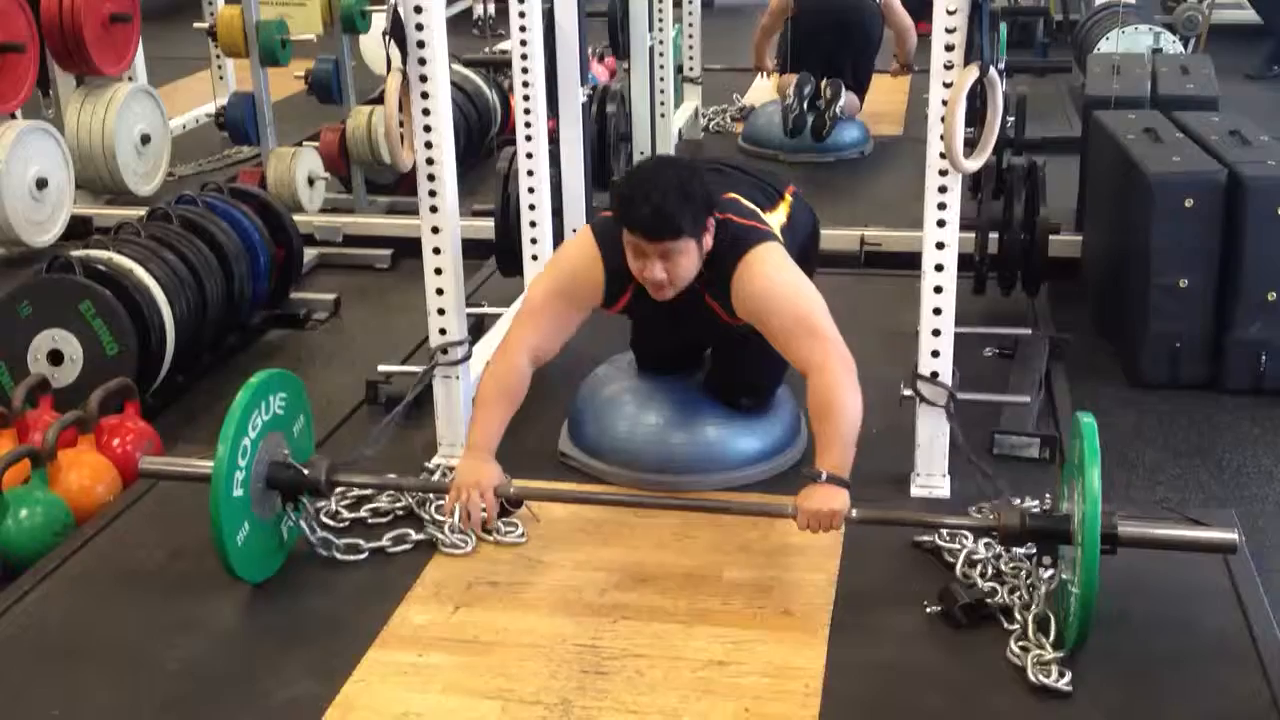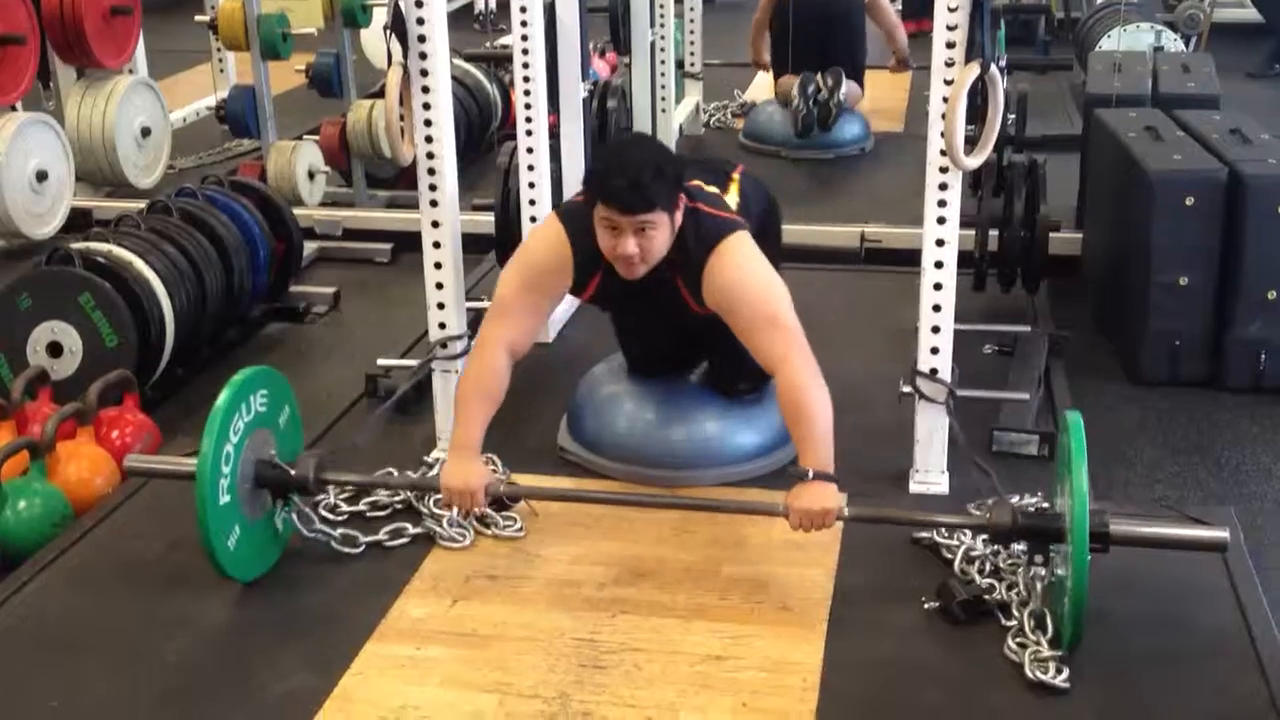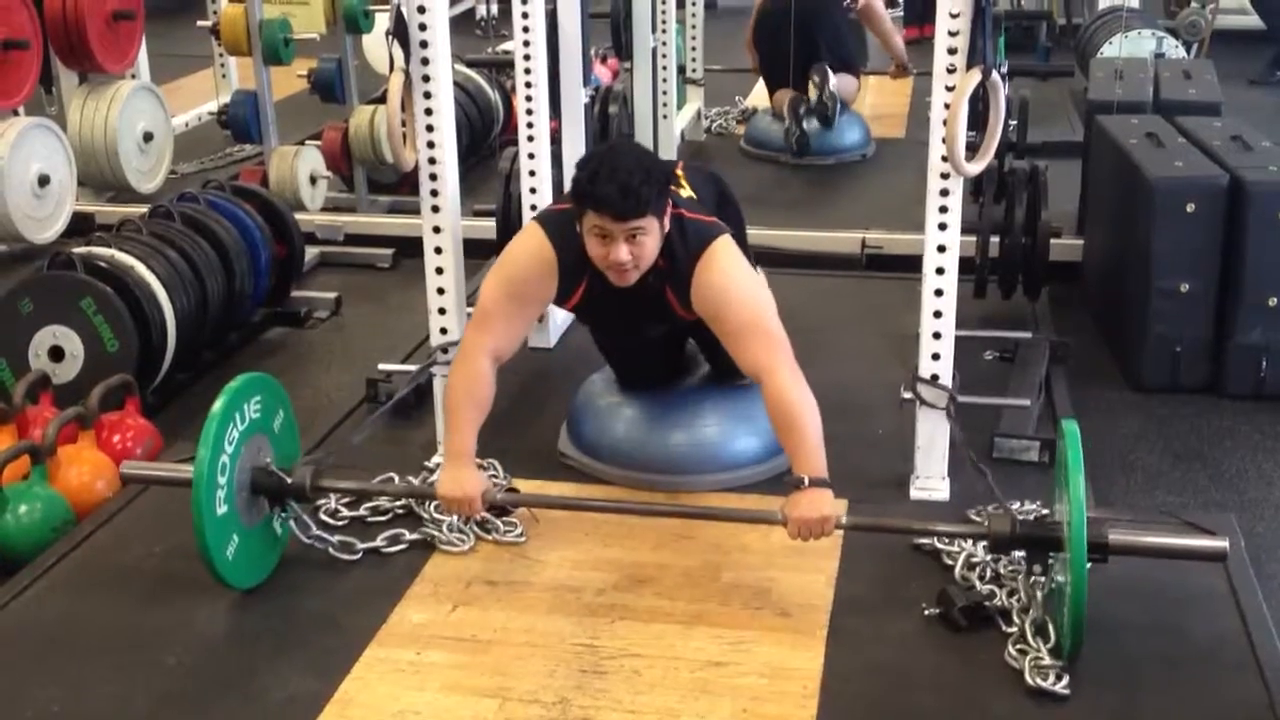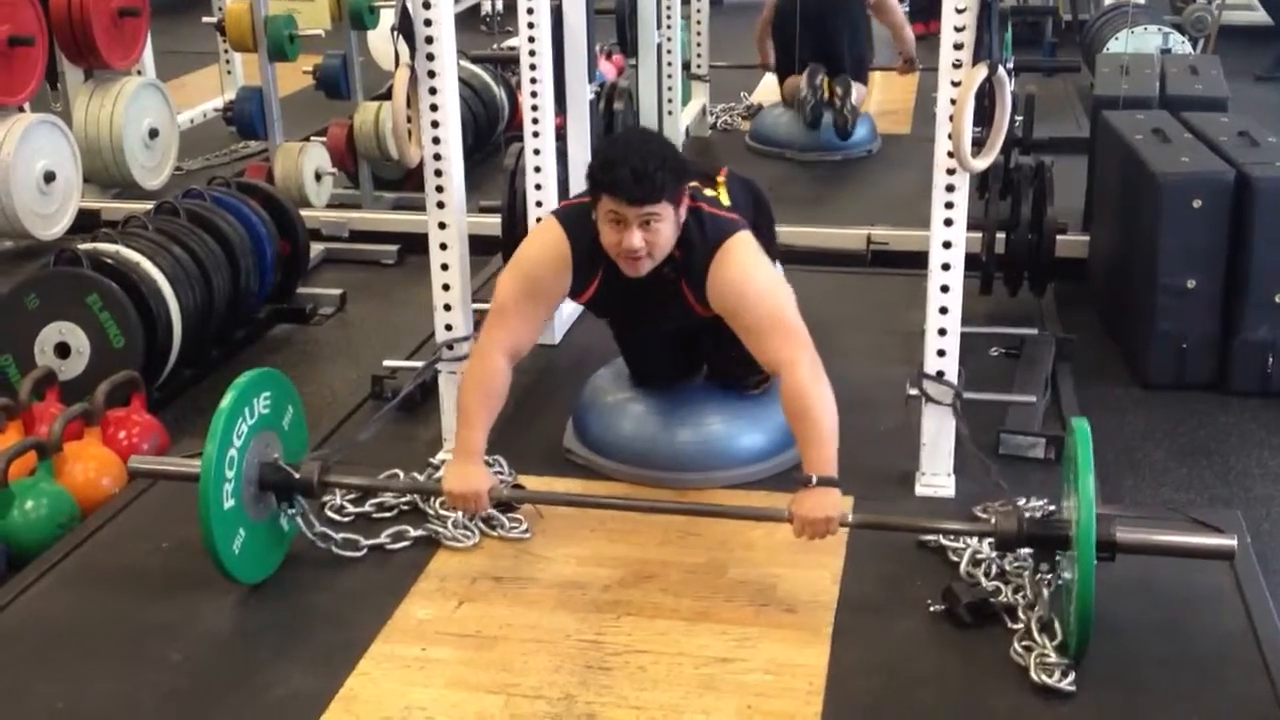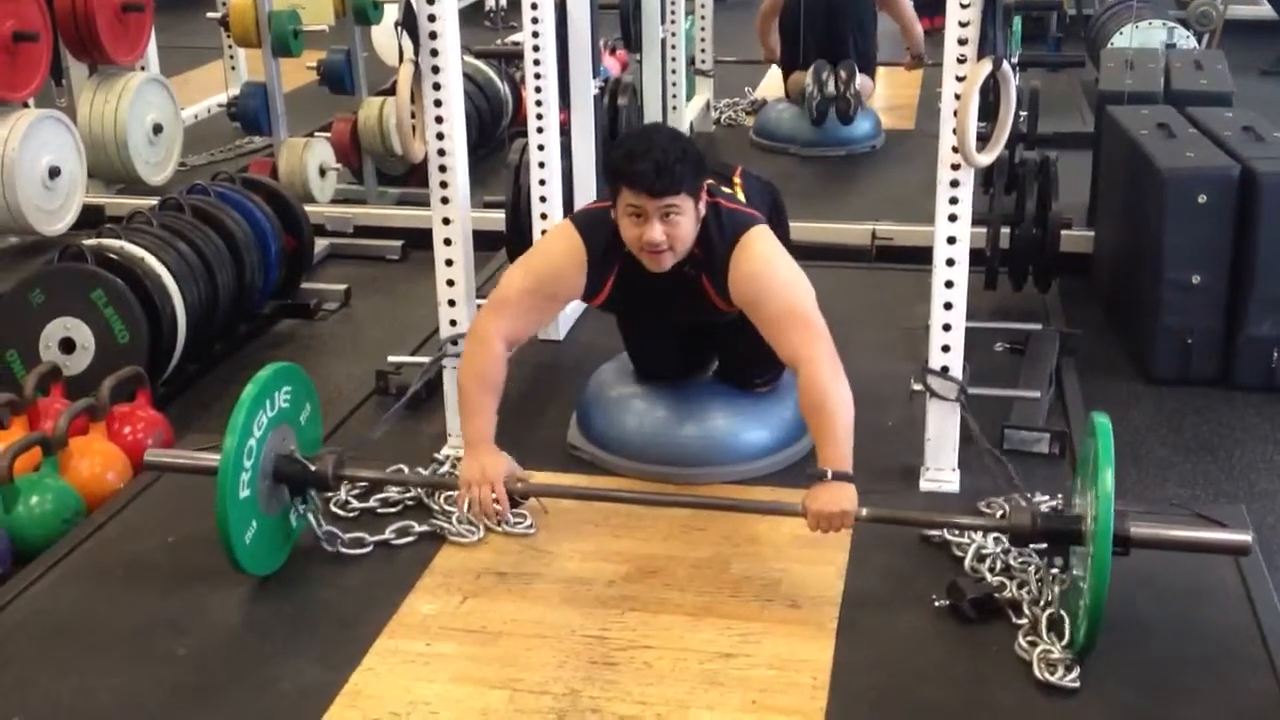
dt=0.4s
person 1, frame 1
left shoulder: (758, 268)
right shoulder: (595, 252)
left elbow: (831, 364)
right elbow: (520, 351)
left wrist: (830, 480)
right wrist: (478, 456)
left knee: (742, 395)
right knee: (658, 367)
right ankle: (702, 342)
person 1, frame 2
left shoulder: (727, 254)
right shoulder: (561, 238)
left elbow: (792, 362)
right elbow: (498, 345)
left wrist: (816, 477)
right wrist: (464, 454)
left knee: (739, 382)
right knee: (653, 370)
right ankle: (689, 341)
person 1, frame 3
left shoulder: (710, 256)
right shoulder: (544, 247)
left elbow: (776, 369)
right elbow: (481, 351)
left wrist: (811, 484)
right wrist: (459, 462)
left knee: (734, 368)
right knee: (644, 380)
right ankle: (668, 338)
person 1, frame 4
left shoulder: (730, 255)
right shoulder: (560, 242)
left elbow: (798, 363)
right elbow: (497, 349)
left wrist: (820, 485)
right wrist: (467, 460)
left knee: (743, 377)
right knee: (657, 377)
right ankle: (692, 342)
person 1, frame 5
left shoulder: (749, 250)
right shoulder: (578, 245)
left elbow: (816, 357)
right elbow: (490, 333)
left wrist: (835, 477)
right wrist: (479, 448)
left knee: (752, 377)
right knee: (660, 374)
